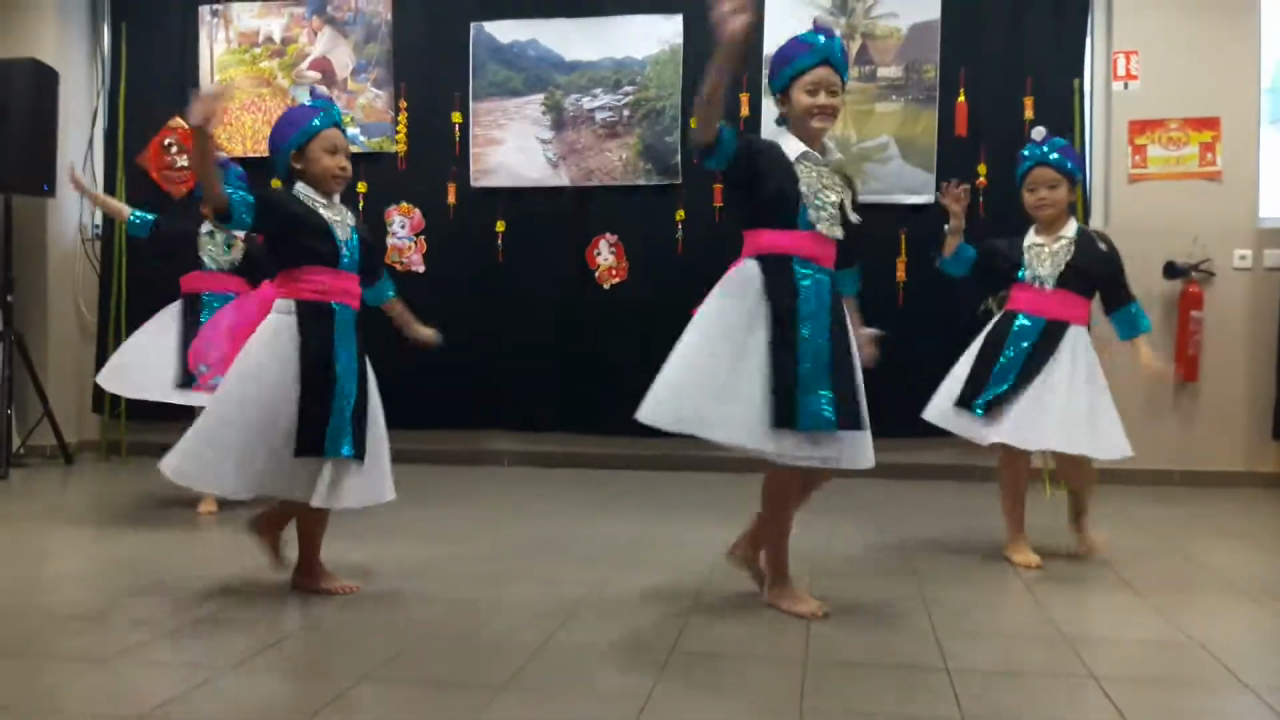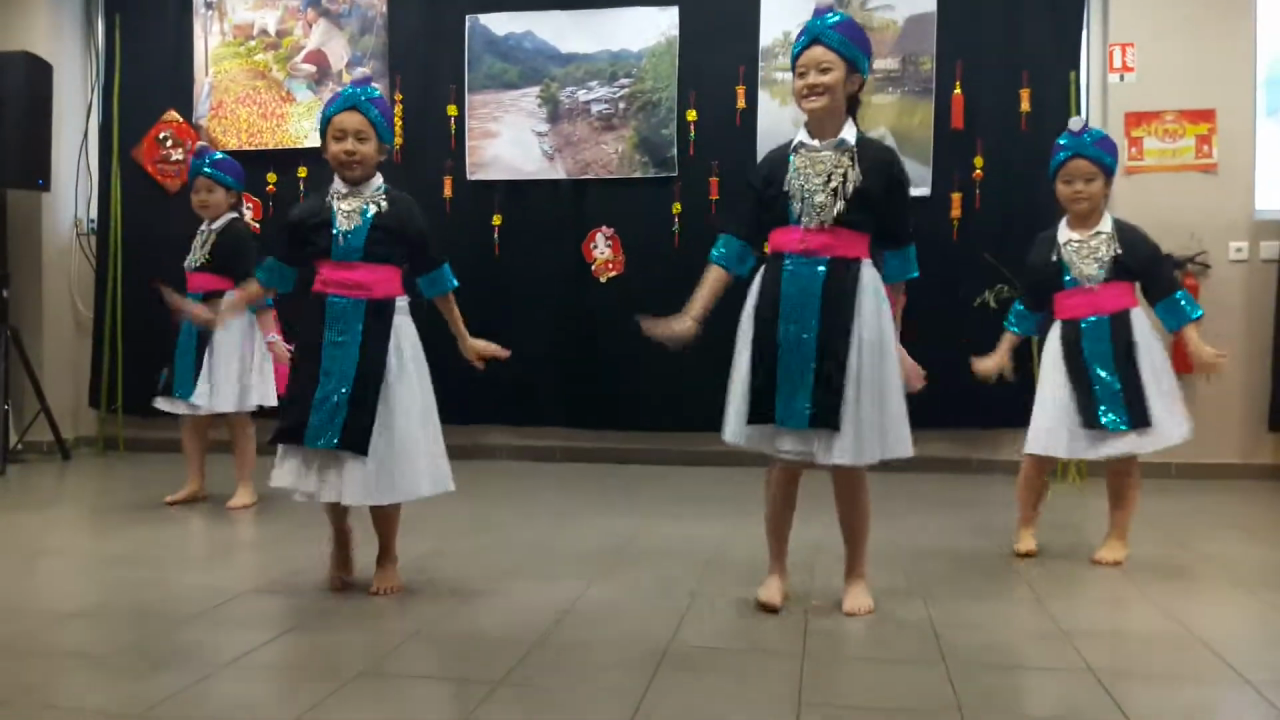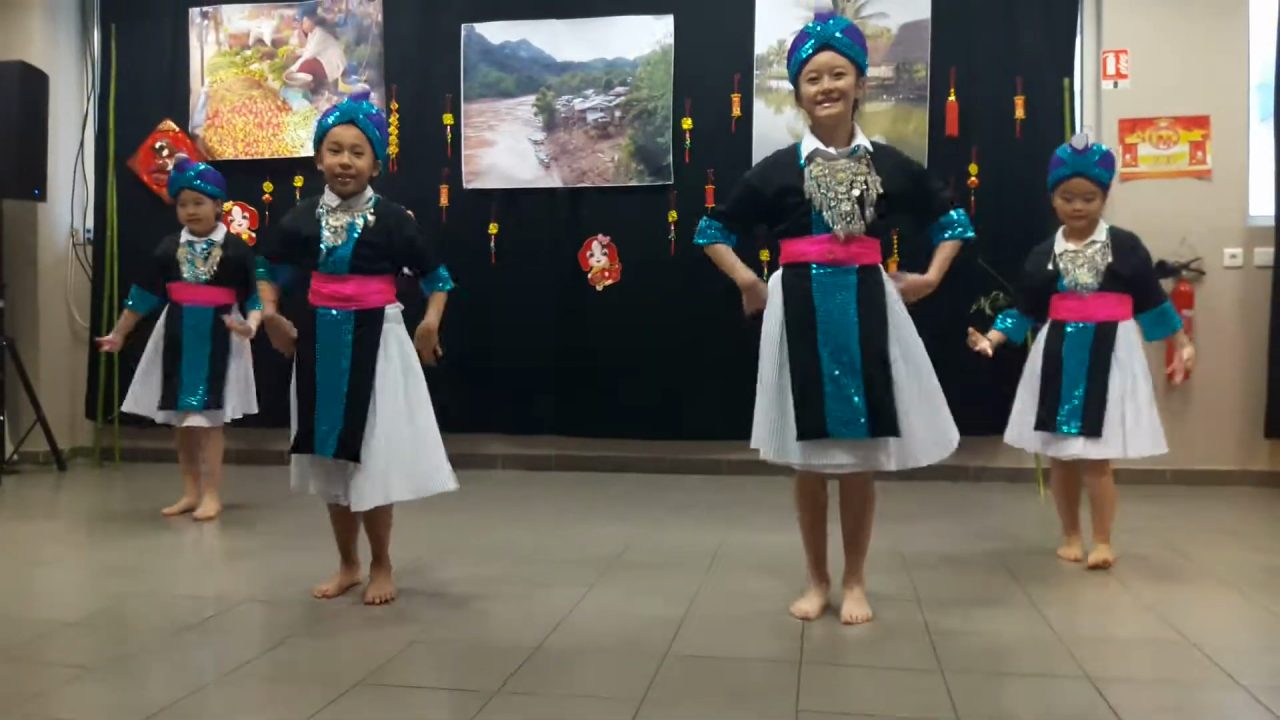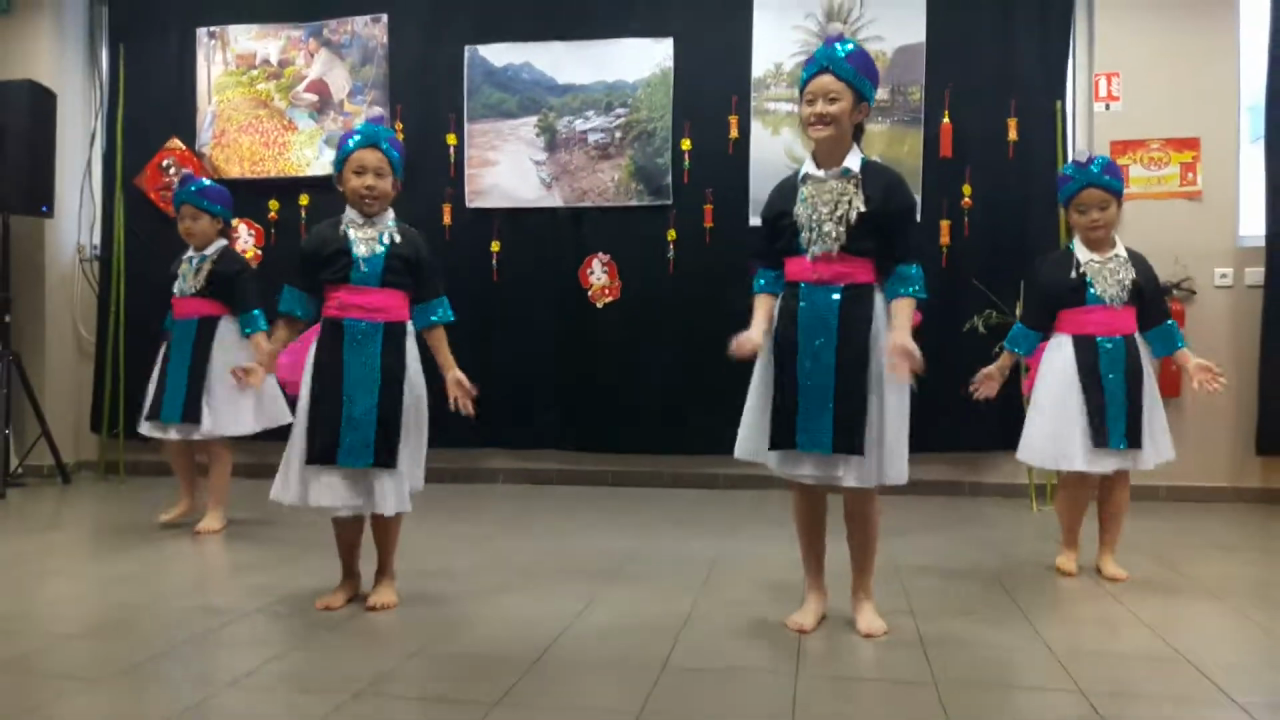
dt=0.5s
person 1, frame 1
left shoulder: (836, 180)
right shoulder: (759, 156)
right elbow: (706, 132)
left wrist: (853, 329)
right wrist: (728, 51)
left hip: (817, 314)
right hip: (764, 301)
left knee: (824, 454)
right knee: (788, 451)
left ankle: (751, 543)
right ankle: (776, 576)
person 1, frame 2
left shoulder: (880, 162)
right shoulder: (775, 163)
left elbow: (895, 258)
right elbow: (737, 246)
left wrist: (897, 345)
right wrist: (692, 317)
left hip: (847, 303)
right hip: (780, 301)
left knee: (845, 454)
right knee: (784, 448)
left ankle: (856, 575)
right ankle: (775, 569)
person 1, frame 3
left shoulder: (891, 164)
right shoulder: (778, 169)
left elbow: (951, 219)
right elbow: (713, 228)
left wrist: (931, 276)
right wrist: (745, 281)
left hip: (869, 310)
right hip: (800, 310)
left knee: (865, 454)
right knee: (810, 455)
left ankle: (854, 581)
right ankle: (817, 580)
person 1, frame 4
left shoulder: (885, 186)
right shoulder: (785, 193)
left elbow: (904, 274)
right elbow: (769, 276)
left wrist: (900, 336)
right wrist: (756, 331)
left hip: (860, 328)
right hip: (795, 329)
left knee: (856, 472)
right knee: (802, 469)
left ankle: (864, 596)
right ankle: (815, 591)
person 2, frame 1
left shoulder: (350, 221)
right shoulder: (284, 208)
left elbow: (374, 282)
right elbow: (219, 201)
left wrist: (411, 327)
right wrist: (202, 138)
left hip: (341, 339)
right hip: (296, 333)
left knee: (333, 446)
right knee: (311, 447)
left ankle: (273, 520)
right ankle: (308, 565)
person 2, frame 2
left shoulder: (401, 210)
right shoulder: (311, 211)
left elbow: (435, 276)
right elbow: (278, 274)
left wrist: (465, 339)
right wrist: (223, 310)
left hip: (383, 334)
right hip: (324, 332)
left knee: (379, 446)
right knee: (321, 443)
left ankle: (387, 559)
right ankle: (341, 542)
person 2, frame 3
left shoulder: (392, 219)
right shoulder: (301, 219)
left elbow: (434, 275)
right elbow: (269, 270)
left wrist: (431, 324)
right wrist: (270, 316)
left hip: (376, 340)
right hip: (320, 341)
left knee: (376, 456)
right knee: (331, 456)
left ankle: (381, 563)
right ankle: (348, 564)
person 2, frame 4
left shoulder: (409, 242)
right shoulder: (323, 238)
left elbow: (431, 313)
right elbow: (297, 305)
left wrist: (451, 369)
right wrist: (267, 359)
left hip: (391, 359)
right hip: (336, 356)
left knee: (385, 467)
right knee: (338, 469)
left ankle: (385, 574)
right ankle: (349, 575)
person 3, frame 1
left shoulder: (1095, 247)
right shoulder: (1012, 246)
left elbow: (1120, 302)
right elbow: (961, 266)
left wrist: (1142, 348)
right wrist: (956, 222)
left hip: (1061, 352)
right hip: (1008, 346)
left knee: (1072, 452)
right knee: (1012, 449)
left ankle: (1081, 522)
right ankle: (1015, 538)
person 3, frame 2
left shoulder: (1130, 239)
right shoulder: (1045, 245)
left elbow: (1165, 291)
right elbow: (1030, 306)
left wrist: (1195, 344)
right wrist: (1002, 351)
left hip: (1125, 347)
right hip: (1070, 350)
left knee: (1125, 451)
right knee: (1045, 448)
left ankle: (1117, 537)
right ankle: (1025, 526)
person 3, frame 3
left shoulder: (1126, 246)
right shoulder: (1043, 256)
left elbow: (1151, 302)
right elbow: (1026, 312)
left wrist: (1180, 345)
right wrist: (992, 338)
left hip: (1111, 354)
right hip: (1059, 355)
left knee: (1097, 456)
right knee: (1062, 454)
left ankle: (1102, 540)
right ankle: (1071, 536)
person 3, frame 4
left shoulder: (1137, 264)
right shoulder: (1055, 266)
left elbow: (1156, 322)
right elbow: (1032, 322)
left wrist: (1189, 361)
right wrist: (1001, 367)
left hip: (1126, 369)
right hip: (1074, 369)
left knee: (1119, 469)
right knee: (1080, 469)
left ankle: (1107, 553)
right ankle: (1068, 547)
person 4, frame 1
left shoulder: (249, 249)
right shoulder: (187, 233)
right elbow: (138, 221)
right wrist: (91, 194)
right hip: (190, 325)
right knee: (200, 410)
right ankle: (206, 490)
person 4, frame 2
left shoulder: (237, 233)
right shoulder: (203, 234)
left wrist: (271, 334)
left hip: (233, 325)
right hip: (199, 324)
left knee: (233, 409)
right knee: (190, 407)
left ankle: (246, 486)
right ankle: (195, 482)
person 4, frame 3
left shoulder: (236, 249)
right shoulder: (168, 248)
left elbow: (255, 296)
right elbow: (144, 293)
left wrist: (250, 324)
right wrist: (118, 334)
left hip: (218, 337)
right hip: (177, 334)
left knee: (209, 419)
right knee: (181, 419)
left ankle: (212, 495)
right ankle: (192, 492)
person 4, frame 4
left shoulder: (231, 263)
right shoulder: (182, 263)
left elbow: (250, 313)
left wrist: (263, 353)
right wrist: (169, 353)
left hip: (218, 351)
right hip: (181, 350)
left knee: (213, 434)
right knee: (169, 429)
left ankle: (216, 510)
right ankle: (187, 497)
